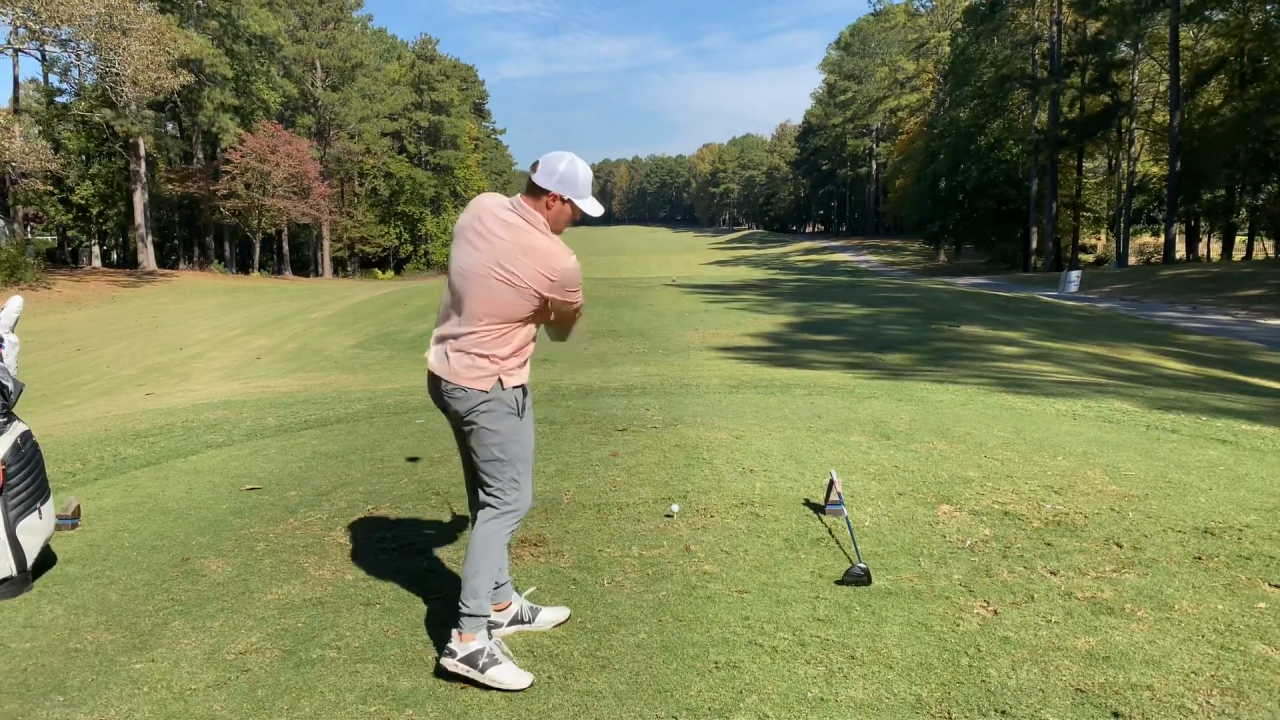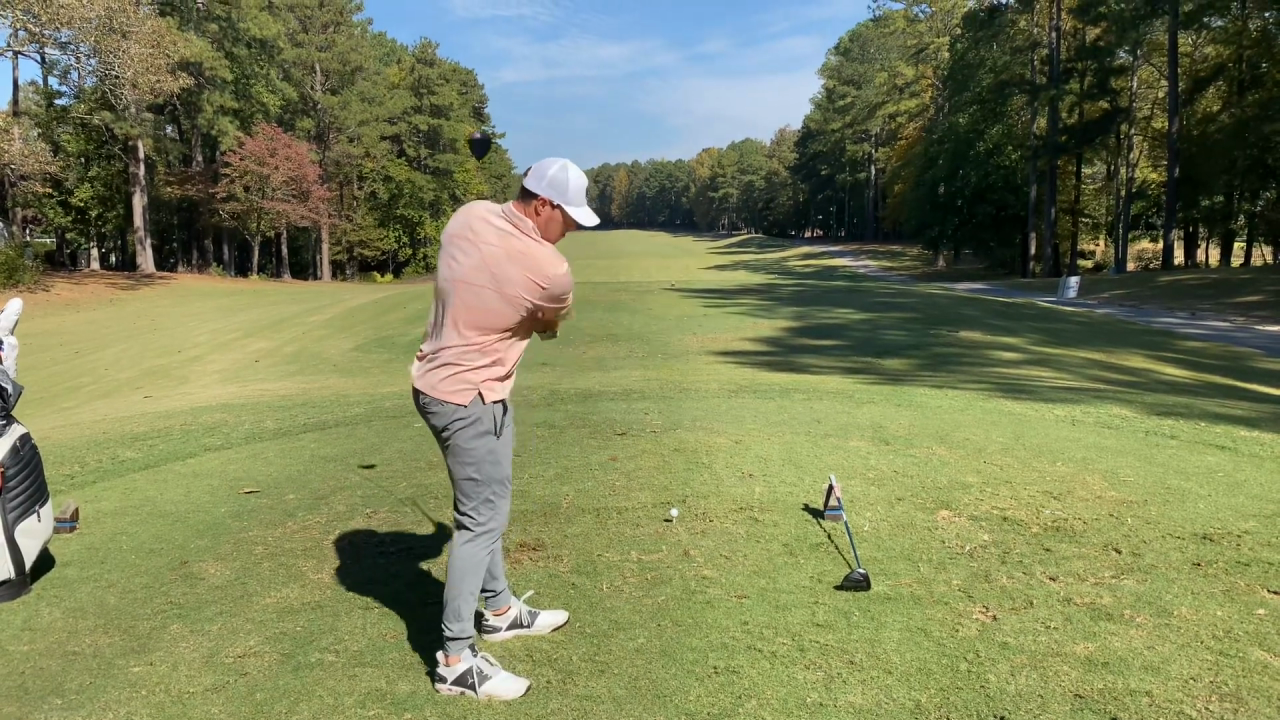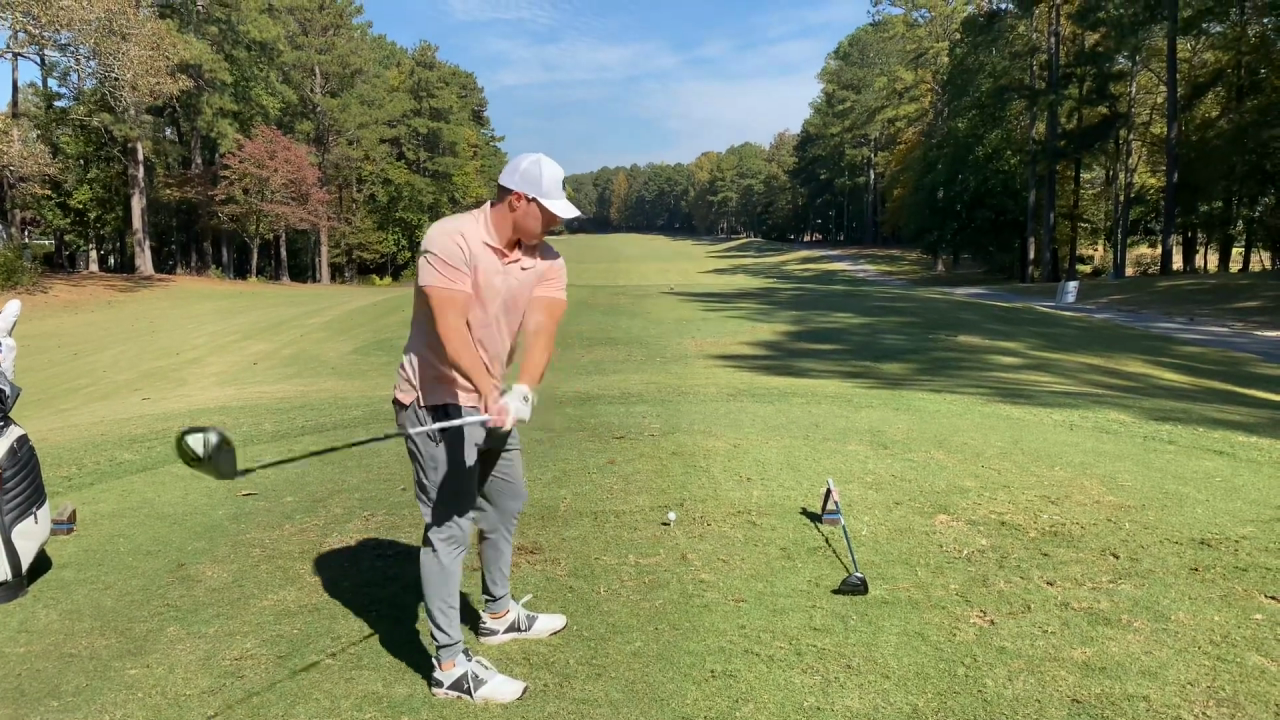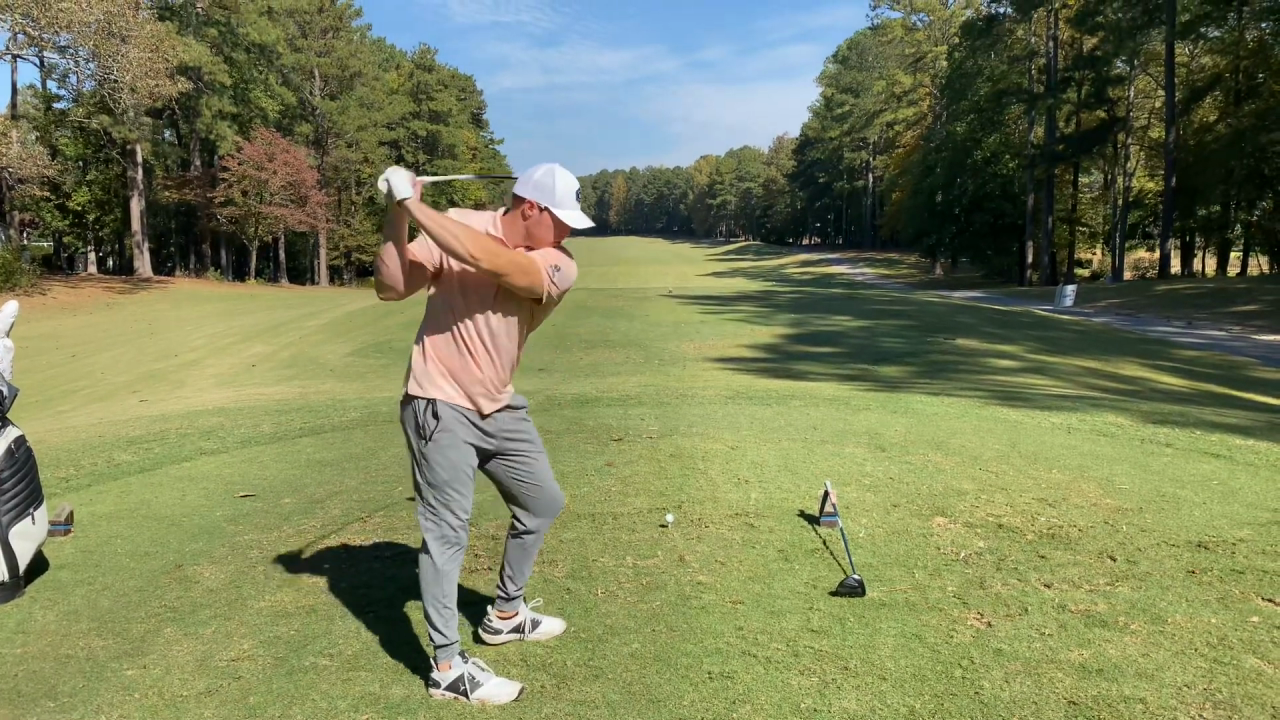
dt=0.4s
person 1, frame 1
left shoulder: (481, 209)
right shoulder: (557, 262)
right elbow: (566, 321)
right wrist: (549, 320)
left hip: (450, 375)
right hip: (491, 388)
left knee: (490, 496)
right knee: (508, 501)
left ankle: (500, 604)
right ankle: (468, 638)
person 1, frame 2
left shoulder: (469, 216)
right shoulder: (550, 269)
right elbow: (555, 319)
left hip: (437, 385)
right hip: (472, 400)
left knee: (483, 509)
right knee: (483, 520)
left ankle: (498, 609)
right ankle: (456, 660)
person 1, frame 3
left shoulder: (548, 261)
right shoulder: (451, 237)
left elbow: (541, 329)
right elbow: (449, 329)
left wrist: (522, 392)
right wrist: (489, 389)
left hip: (491, 405)
right hip: (437, 403)
left knee: (504, 503)
right knee: (449, 527)
left ankle: (498, 612)
right ankle: (451, 665)
person 1, frame 4
left shoulder: (558, 267)
right shoulder: (458, 223)
left elbow: (488, 259)
right elbow: (391, 288)
left wrist: (416, 204)
right wrist: (396, 214)
left hip: (501, 407)
right hip: (439, 405)
left knee: (543, 502)
right knee: (447, 531)
left ankle: (506, 613)
right ankle: (448, 665)
